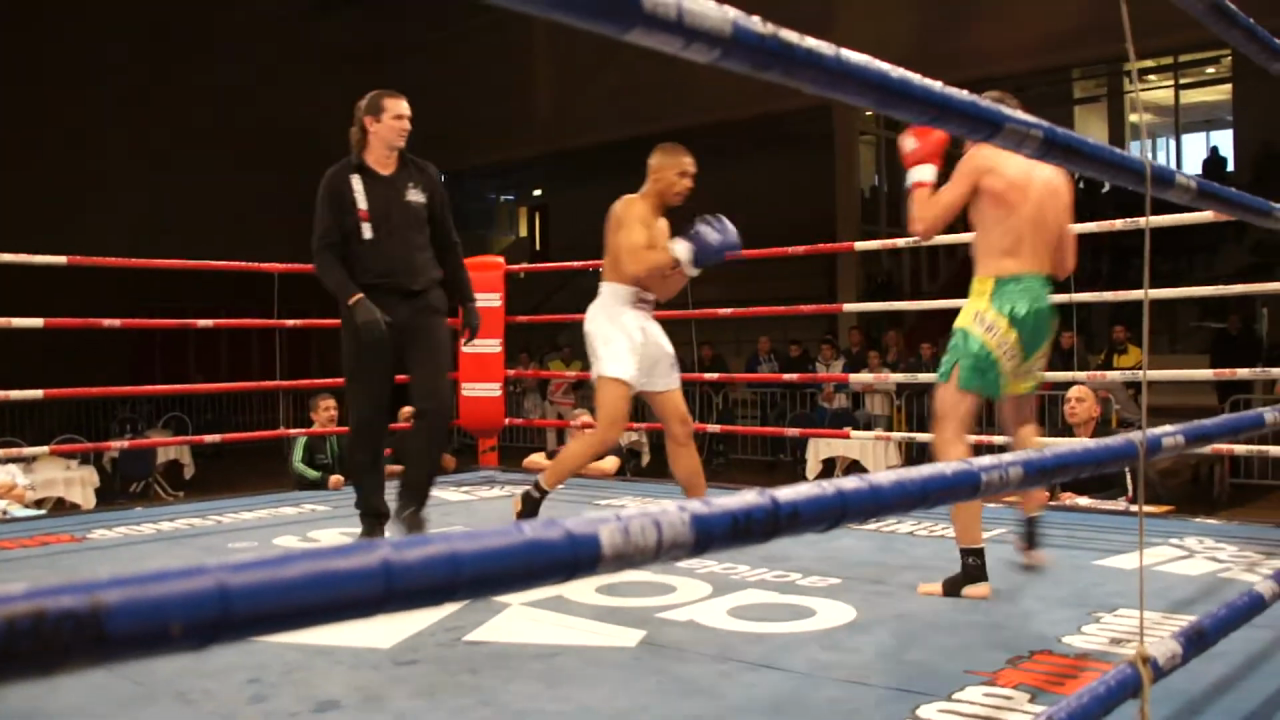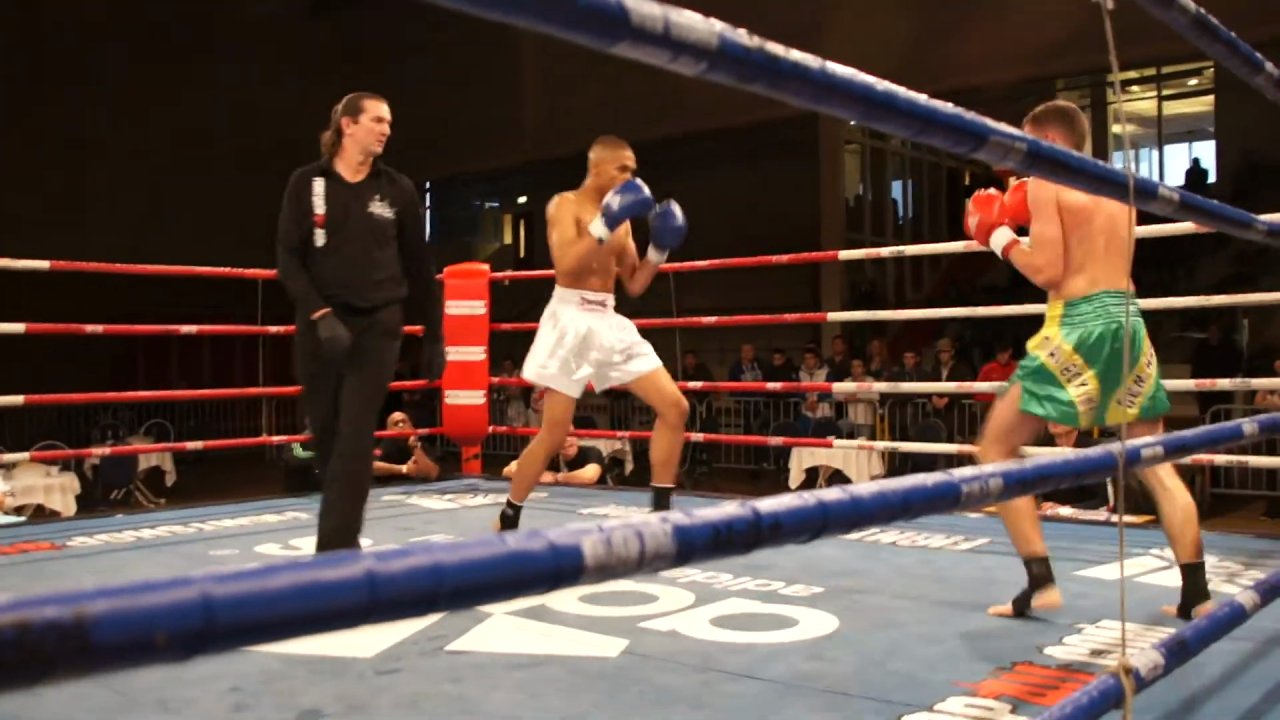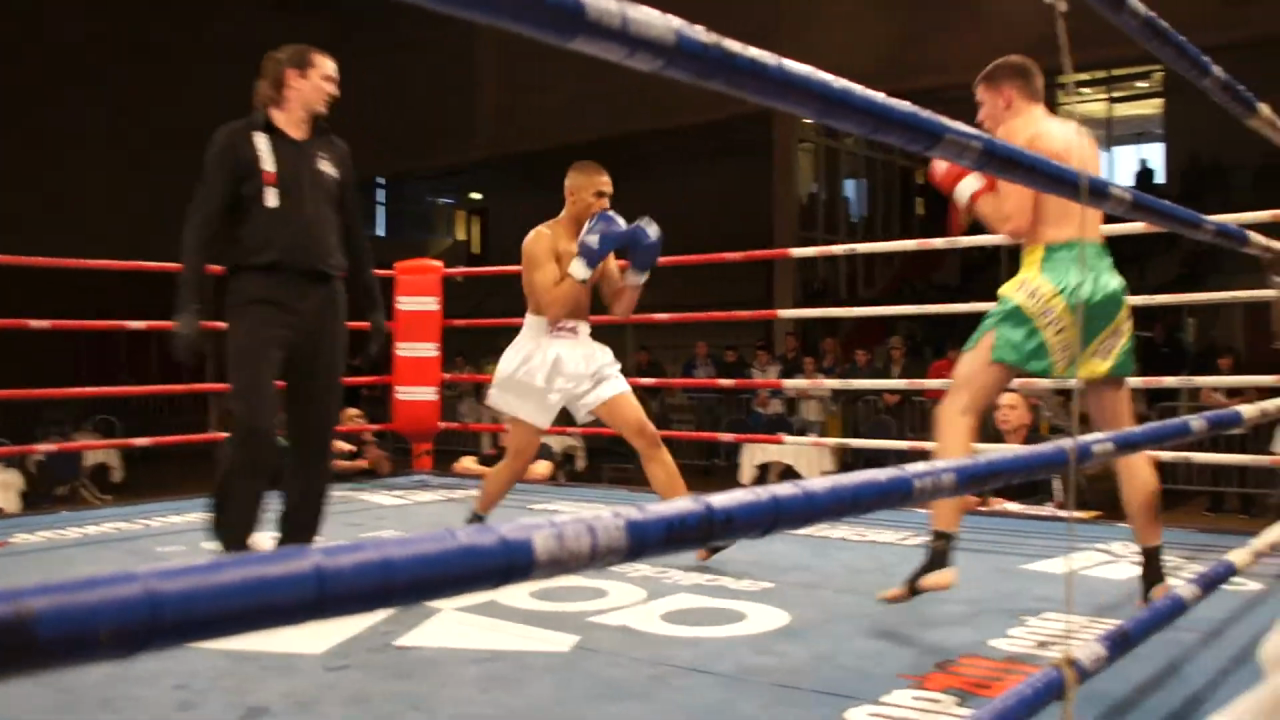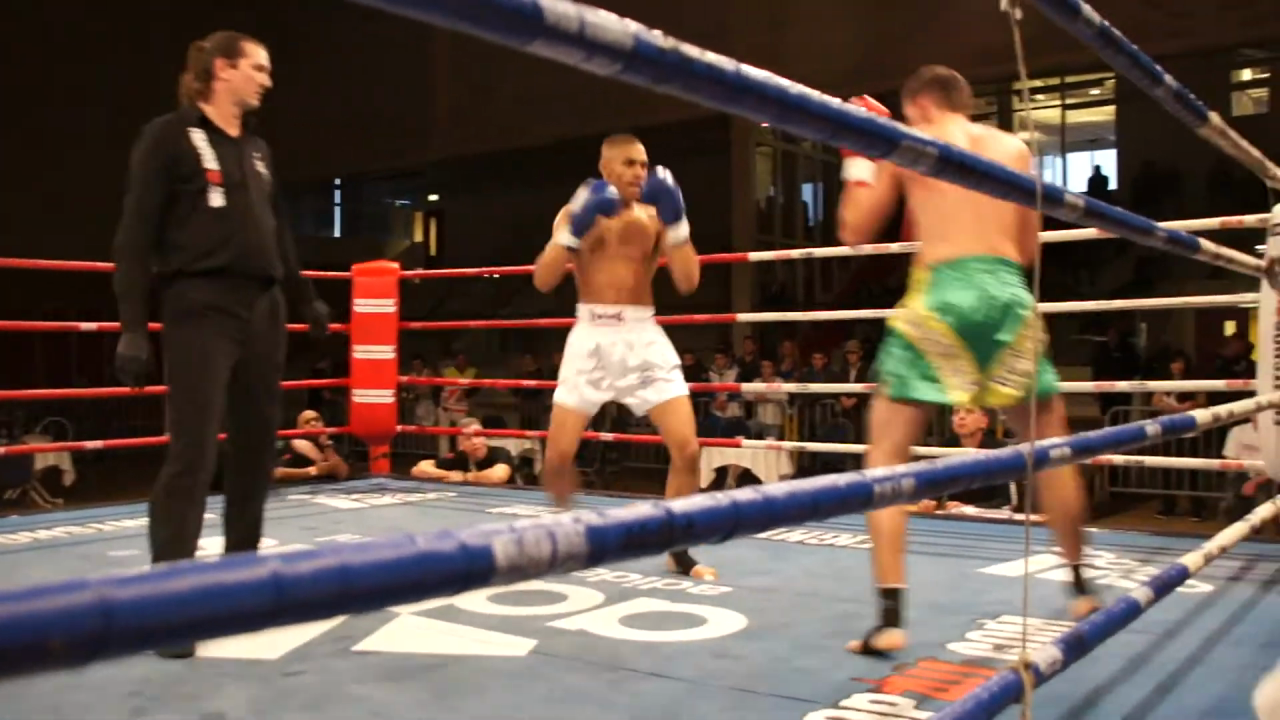
dt=0.3s
person 1, frame 1
left shoulder: (982, 160)
right shoulder: (1056, 178)
left elbow: (924, 225)
right elbow: (1064, 267)
left wrist: (920, 165)
left hip: (993, 305)
right hip: (1037, 306)
left knee: (950, 435)
right knee: (1019, 425)
left ankle: (971, 570)
right ankle: (1032, 536)
person 1, frame 2
left shoulder: (1044, 184)
left elbow: (1047, 274)
left wrist: (1000, 236)
left hip: (1074, 329)
right hip: (1125, 324)
left knee: (994, 449)
right knee: (1156, 466)
left ankle: (1040, 580)
right ankle: (1195, 590)
person 1, frame 3
left shoulder: (1020, 132)
right shoulder: (1082, 138)
left elbow: (1017, 224)
left wrist: (966, 186)
left hip: (1049, 280)
right hip: (1104, 279)
left knee: (957, 408)
right knee: (1120, 436)
left ankle: (938, 558)
right ankle: (1153, 574)
person 1, frame 4
right shoulder: (1015, 149)
left elbow: (854, 232)
left wrist: (858, 162)
left hip: (939, 299)
right hip: (1011, 300)
left knee: (885, 461)
left ankle: (891, 618)
right ankle: (1078, 586)
person 2, frame 1
left shoulder: (424, 176)
right shoulder: (340, 180)
left elbow: (447, 245)
right elbow: (324, 253)
left wrist: (467, 301)
right wrist: (356, 300)
left hip: (424, 305)
right hip: (369, 310)
left knee: (435, 407)
right knee: (367, 418)
left ankle: (412, 501)
right ankle: (372, 518)
person 2, frame 2
left shoulder: (399, 191)
right shoulder: (306, 183)
left elbow: (419, 268)
right elbow: (289, 260)
left wrist: (432, 337)
right wrist: (320, 314)
left hip: (377, 327)
right hip: (322, 326)
left knee: (354, 438)
right knee: (325, 437)
left ankle: (334, 552)
right ankle: (340, 537)
person 2, frame 3
left shoulder: (334, 152)
right shoulder: (239, 140)
left elbow: (353, 236)
right elbow: (202, 226)
left wrist: (375, 306)
right wrist: (187, 306)
left hip: (323, 301)
right hip: (261, 296)
left knee: (316, 432)
right knee: (254, 423)
left ankle: (296, 549)
right ankle: (233, 543)
person 2, frame 4
left shoulder: (257, 149)
right shoulder: (169, 137)
right elbow: (134, 235)
left wrist: (306, 298)
right wrist: (131, 326)
left hip: (262, 307)
right hip: (201, 307)
left knee: (256, 447)
right knee: (193, 450)
left ankle: (242, 556)
person 3, frame 1
left shoulder: (658, 222)
right shoulder: (630, 208)
right elbow: (635, 268)
left wrist: (692, 261)
right wrist: (689, 246)
left hip: (642, 324)
right hip: (615, 316)
left knee: (680, 427)
right knee: (608, 431)
right ankle: (533, 498)
person 3, frame 2
left shoulder: (617, 214)
right shoulder: (564, 205)
left elbow: (635, 284)
right elbow: (566, 265)
left wrist: (660, 246)
right wrist: (606, 222)
left hip: (610, 322)
right hip: (569, 322)
left knee: (674, 406)
right knee: (554, 434)
left ankle: (662, 509)
right ankle: (508, 519)
person 3, frame 3
left shoulder: (601, 239)
right shoulder: (541, 239)
left elbow: (619, 308)
right elbow: (554, 308)
left wrist: (639, 268)
right wrist: (586, 258)
left hip: (584, 350)
right hip: (542, 352)
left knee: (646, 435)
right knee: (520, 458)
right ankle: (475, 525)
person 3, frame 4
left shoulder: (654, 215)
right shoulder: (575, 214)
left elbow: (688, 282)
right elbow: (543, 280)
left wrist: (675, 220)
right wrist: (575, 229)
left hip: (644, 337)
right hip: (592, 340)
left knee: (684, 450)
right knee: (558, 456)
left ankle: (681, 554)
